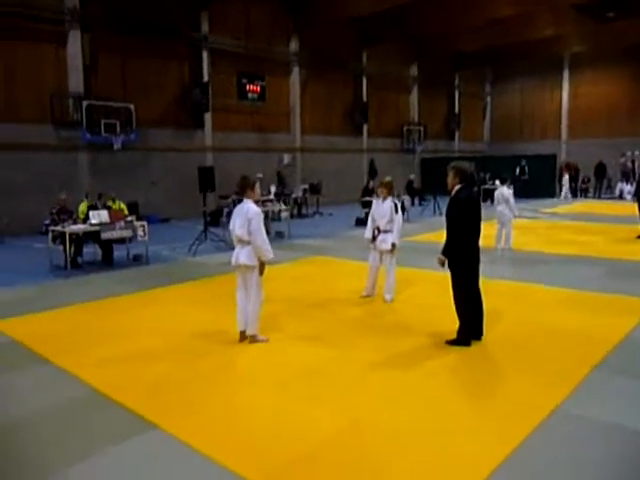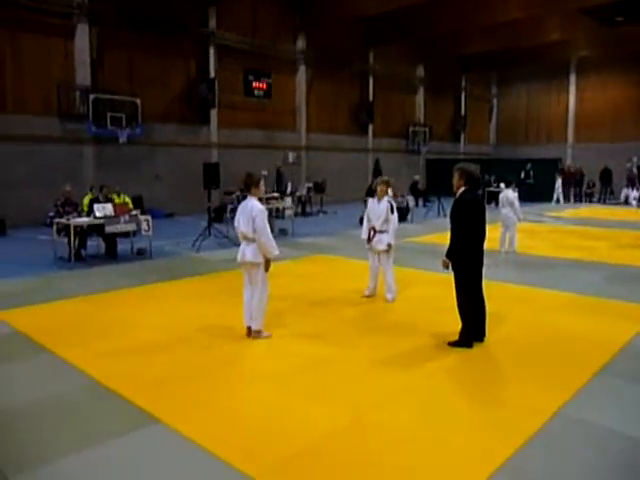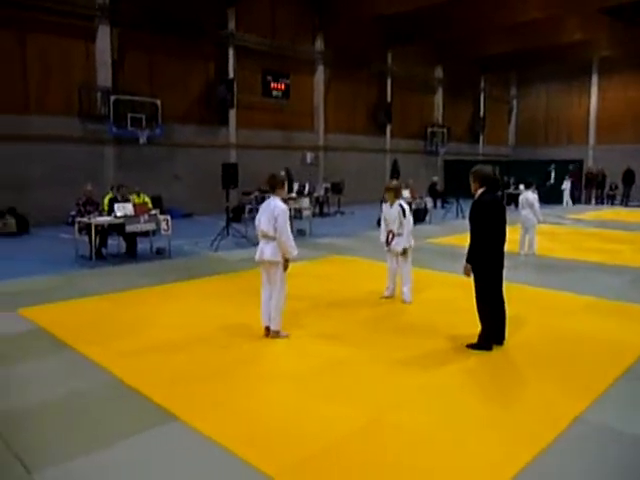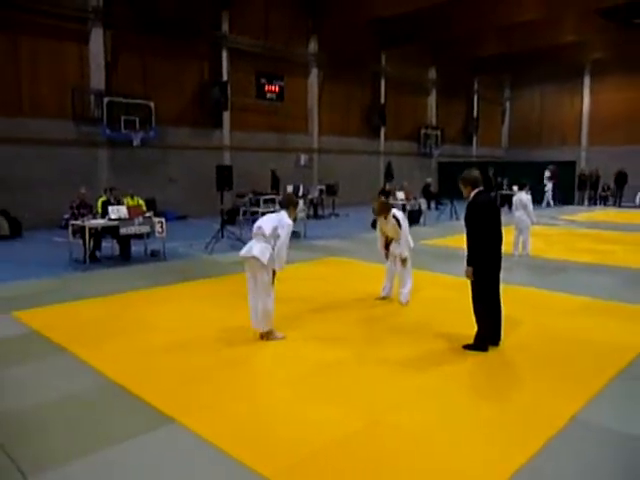
dt=0.4s
person 1, frame 1
left shoulder: (458, 198)
right shoulder: (471, 195)
left elbow: (455, 231)
left wrist: (445, 253)
left hip: (460, 254)
right hip: (472, 251)
left knee: (462, 295)
right knee: (472, 292)
left ankle: (465, 336)
right ankle: (476, 331)
person 1, frame 2
left shoulder: (462, 201)
right shoulder: (477, 198)
left elbow: (458, 233)
left wrist: (449, 256)
left hip: (464, 256)
right hip: (476, 253)
left knee: (465, 296)
right knee: (475, 293)
left ankle: (467, 337)
right ankle: (478, 333)
person 1, frame 3
left shoulder: (481, 202)
right shoulder: (496, 199)
left elbow: (477, 236)
left wrist: (469, 261)
left hip: (484, 259)
right hip: (496, 256)
left knee: (485, 299)
right knee: (496, 296)
left ankle: (486, 340)
right ankle: (498, 336)
person 1, frame 4
left shoulder: (475, 204)
right shoulder: (490, 200)
left elbow: (474, 237)
left wrist: (470, 264)
left hip: (482, 260)
right hip: (494, 257)
left knee: (481, 300)
right knee: (492, 297)
left ankle: (482, 340)
right ankle: (494, 337)
person 2, frame 1
left shoulder: (238, 209)
right shoulder: (254, 211)
right elbow: (258, 238)
right wrist: (264, 259)
left hip: (239, 254)
right hip: (251, 256)
left knee: (242, 294)
right knee: (254, 296)
left ankle: (243, 331)
right ankle: (252, 334)
person 2, frame 2
left shoulder: (242, 206)
right shoulder: (258, 208)
right elbow: (263, 235)
right wrist: (269, 255)
left hip: (245, 251)
right hip: (257, 253)
left knee: (249, 290)
right knee: (260, 291)
left ankle: (249, 327)
right ankle: (256, 329)
person 2, frame 3
left shoulder: (264, 206)
right shoulder: (281, 208)
right elbow: (284, 235)
right wrist: (288, 256)
left hip: (263, 250)
right hip: (275, 252)
left knee: (266, 289)
right knee: (278, 291)
left ankle: (267, 327)
right ankle: (275, 329)
person 2, frame 4
left shoulder: (270, 216)
right shoulder: (287, 222)
right elbow: (281, 247)
right wrist: (276, 267)
left hip: (251, 250)
right hip: (262, 253)
left knee: (255, 293)
right knee: (265, 294)
left ankle: (262, 330)
right ankle: (268, 331)
person 3, frame 1
left shoulder: (394, 204)
right shoulder: (376, 202)
left elbow: (398, 223)
right elbow: (371, 219)
left wrist: (394, 241)
right wrist: (370, 236)
left hip: (388, 238)
right hip: (376, 237)
left knee: (389, 267)
right knee: (373, 265)
left ankle: (388, 295)
right ankle: (369, 290)
person 3, frame 2
left shoulder: (389, 203)
right shoulder: (371, 201)
left elbow: (393, 223)
right elbow: (367, 219)
left wrist: (390, 241)
right wrist: (366, 236)
left hip: (384, 238)
right hip: (373, 237)
left knee: (387, 266)
right knee: (373, 265)
left ankle: (390, 294)
right ankle: (371, 290)
person 3, frame 3
left shoulder: (402, 207)
right shoulder: (385, 205)
left elbow: (408, 227)
left wrist: (405, 245)
right wrist: (385, 241)
left hip: (402, 241)
right hip: (391, 240)
left knee: (404, 268)
right knee: (392, 267)
left ankle: (406, 295)
right ankle: (390, 291)
person 3, frame 4
left shoulder: (397, 217)
right shoulder: (380, 217)
left elbow: (404, 236)
right elbow: (380, 233)
left wrist: (404, 254)
right wrist: (383, 248)
left hip: (402, 245)
right hip: (391, 243)
left knee: (404, 271)
right knee: (390, 269)
left ankle: (404, 297)
right ankle: (386, 293)
